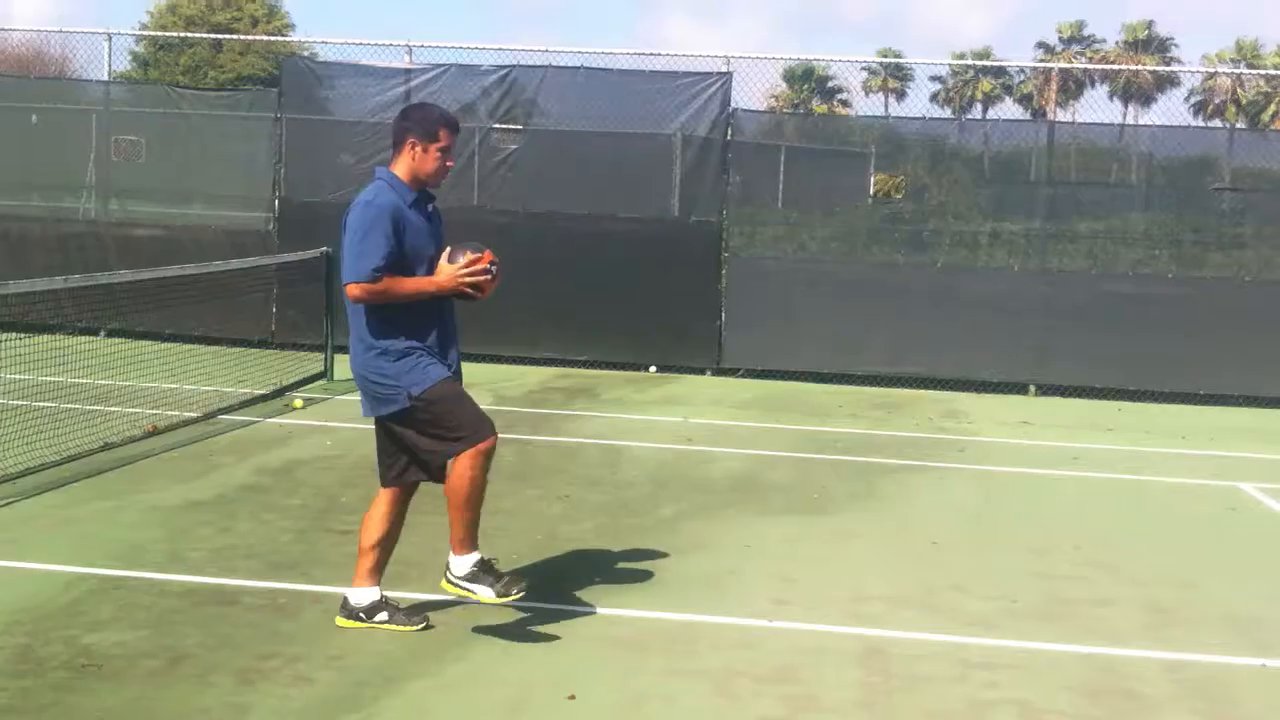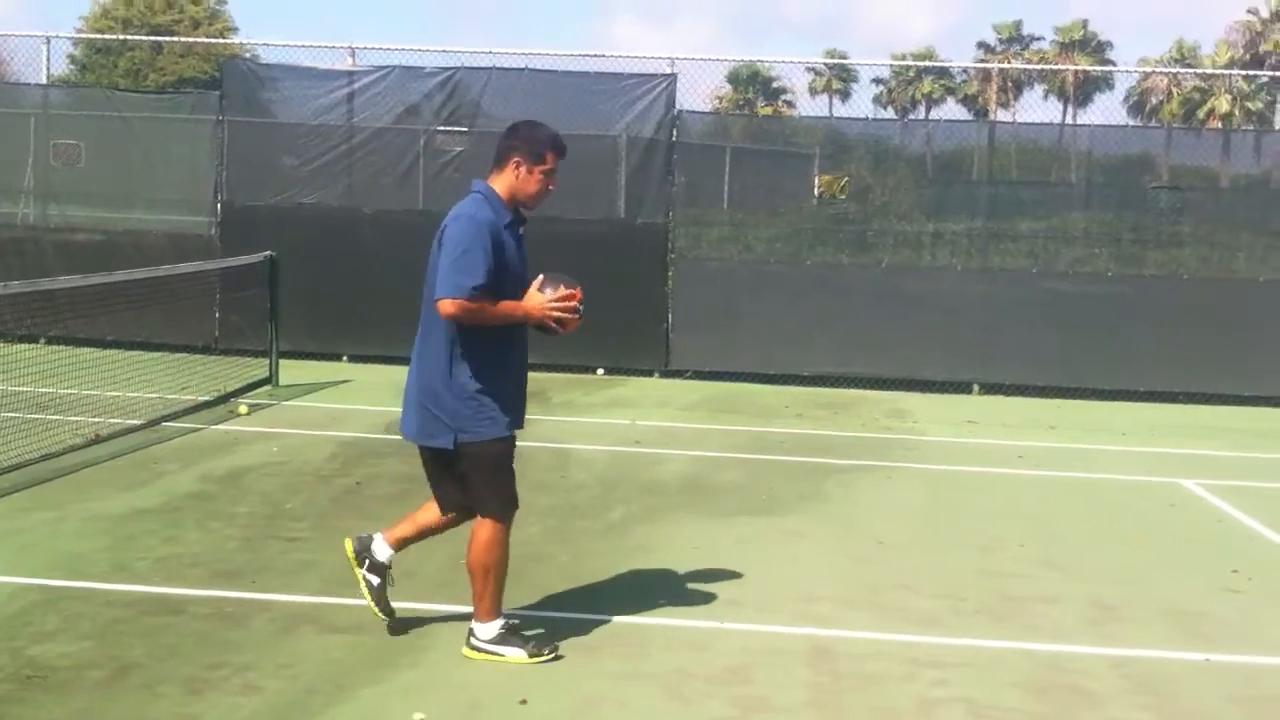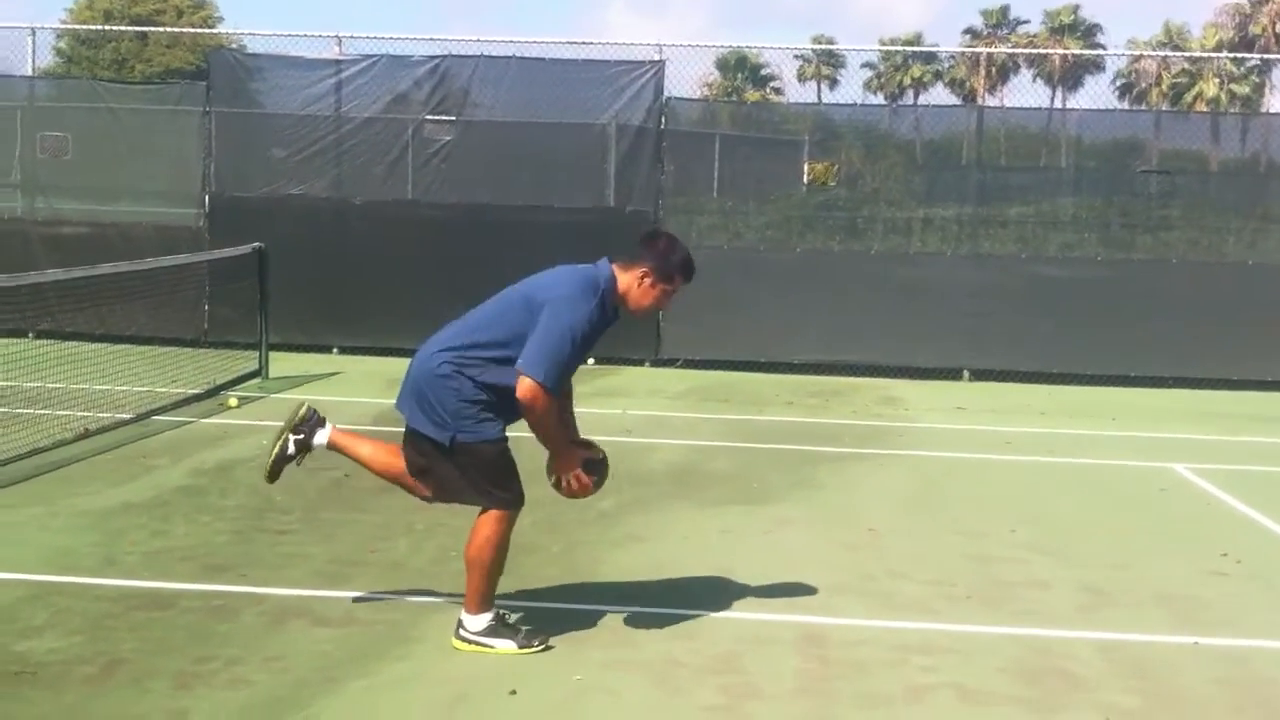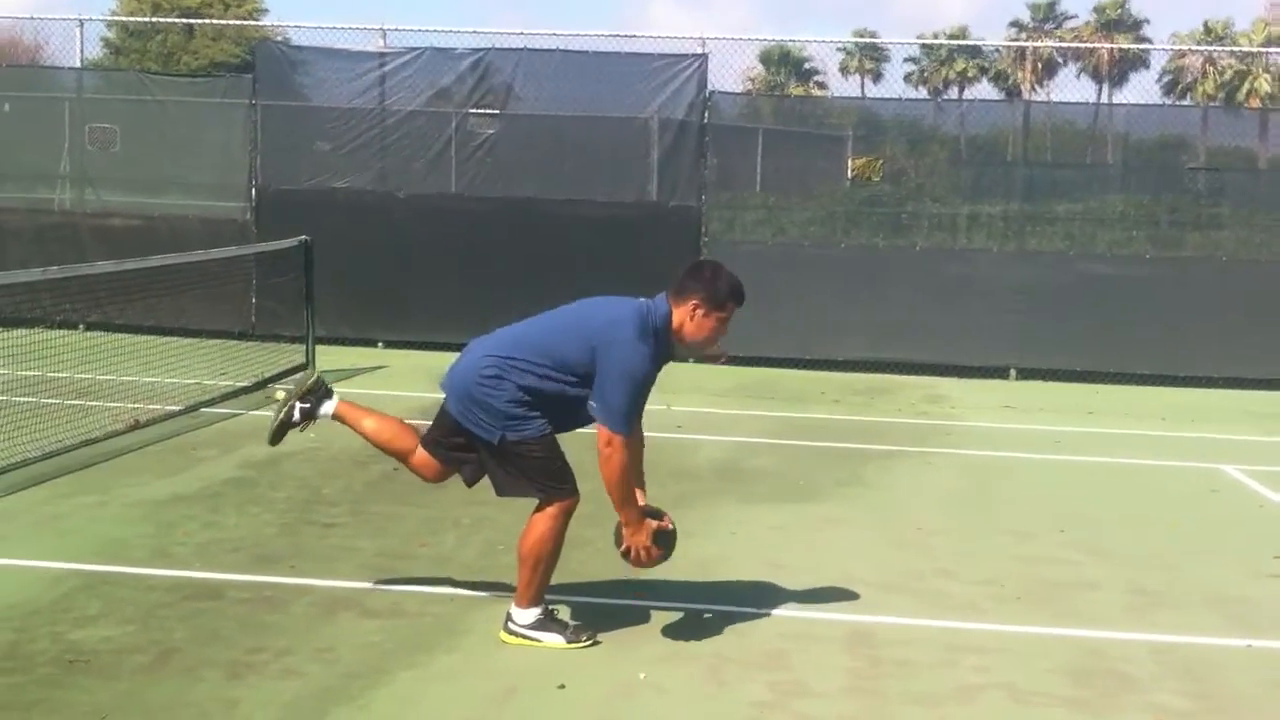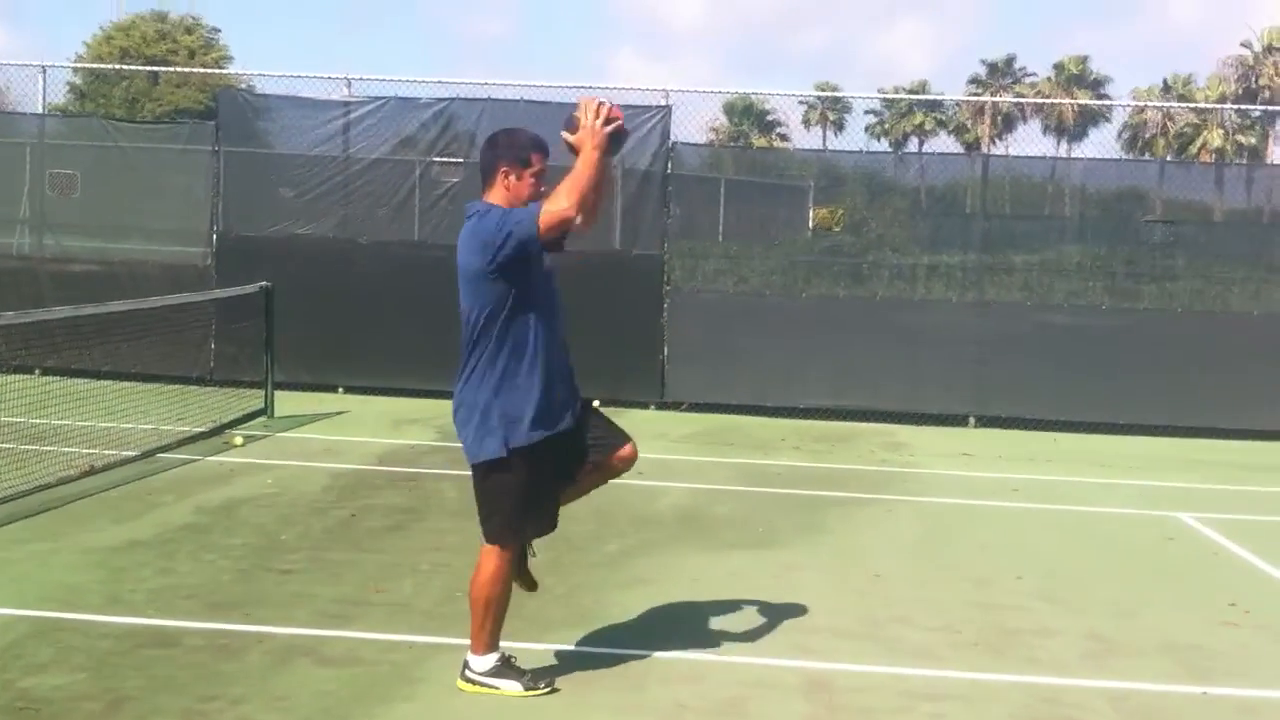
dt=1s
person 1, frame 1
left shoulder: (422, 205)
right shoulder: (377, 207)
right elbow: (359, 286)
left wrist: (461, 279)
right wrist: (438, 284)
left hip: (417, 364)
right hip: (396, 365)
left knee: (398, 485)
right knee: (478, 439)
left ankle: (363, 597)
right ankle: (463, 562)
person 1, frame 2
left shoulder: (503, 221)
right shoulder: (474, 221)
right elbow: (453, 305)
left wrist: (539, 309)
right wrist: (524, 311)
left hip: (476, 393)
right hip: (463, 396)
left knee: (466, 500)
right knee: (495, 510)
left ankle: (379, 548)
right ankle: (488, 631)
person 1, frame 3
left shoulder: (592, 291)
right shoulder: (577, 303)
left elbow: (556, 376)
right elbow: (529, 391)
left wrist: (570, 443)
right wrist: (563, 459)
left hip: (444, 379)
right hip: (454, 388)
left knee: (423, 481)
right knee: (501, 502)
left ankle: (318, 433)
right ankle: (476, 623)
person 1, frame 4
left shoulder: (645, 327)
right shoulder: (632, 344)
left elbow: (629, 426)
right elbow: (612, 444)
left wrist: (640, 497)
right wrist: (633, 524)
left hip: (480, 376)
right hip: (494, 390)
left knee: (425, 461)
right knee: (558, 498)
left ankle: (324, 403)
right ankle: (525, 617)
person 1, frame 5
left shoulder: (515, 228)
right shoulder: (490, 231)
left elbow: (583, 213)
right elbow: (565, 210)
left wrist: (591, 149)
right wrist: (594, 144)
left hip: (546, 400)
right hip: (503, 412)
left knee: (618, 453)
right knee: (504, 539)
left ankle: (520, 522)
right ankle: (481, 664)
